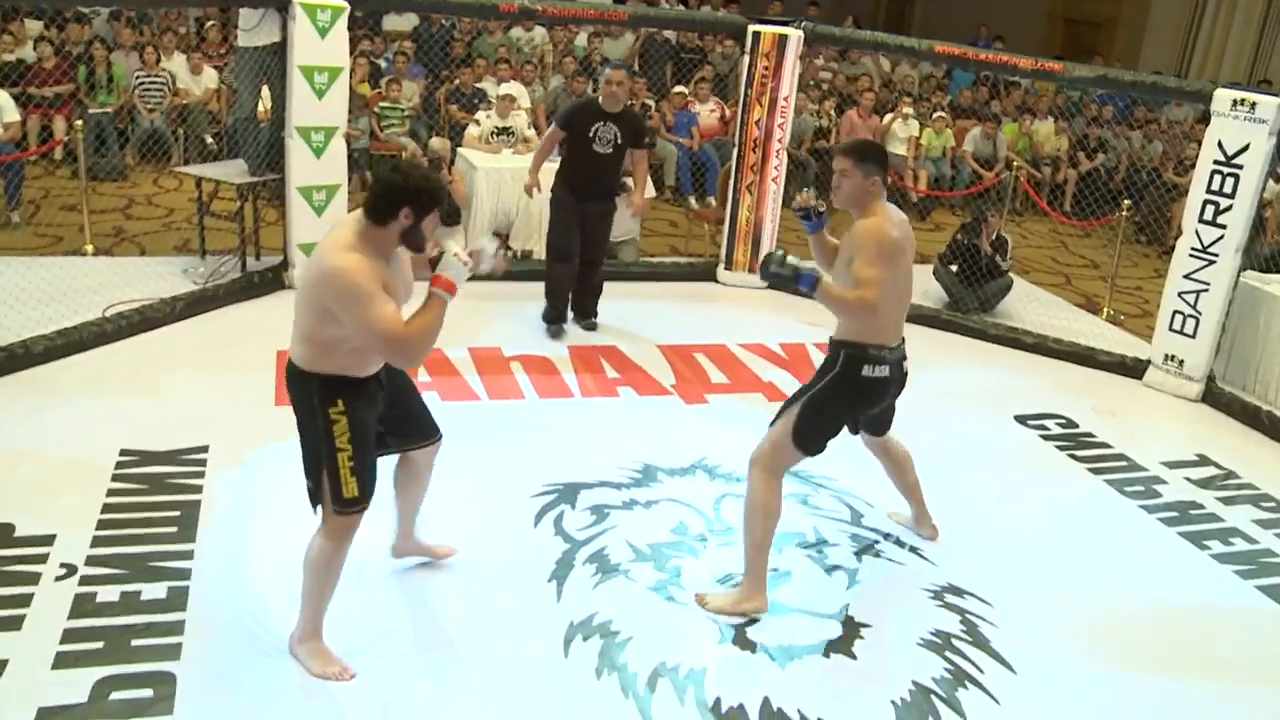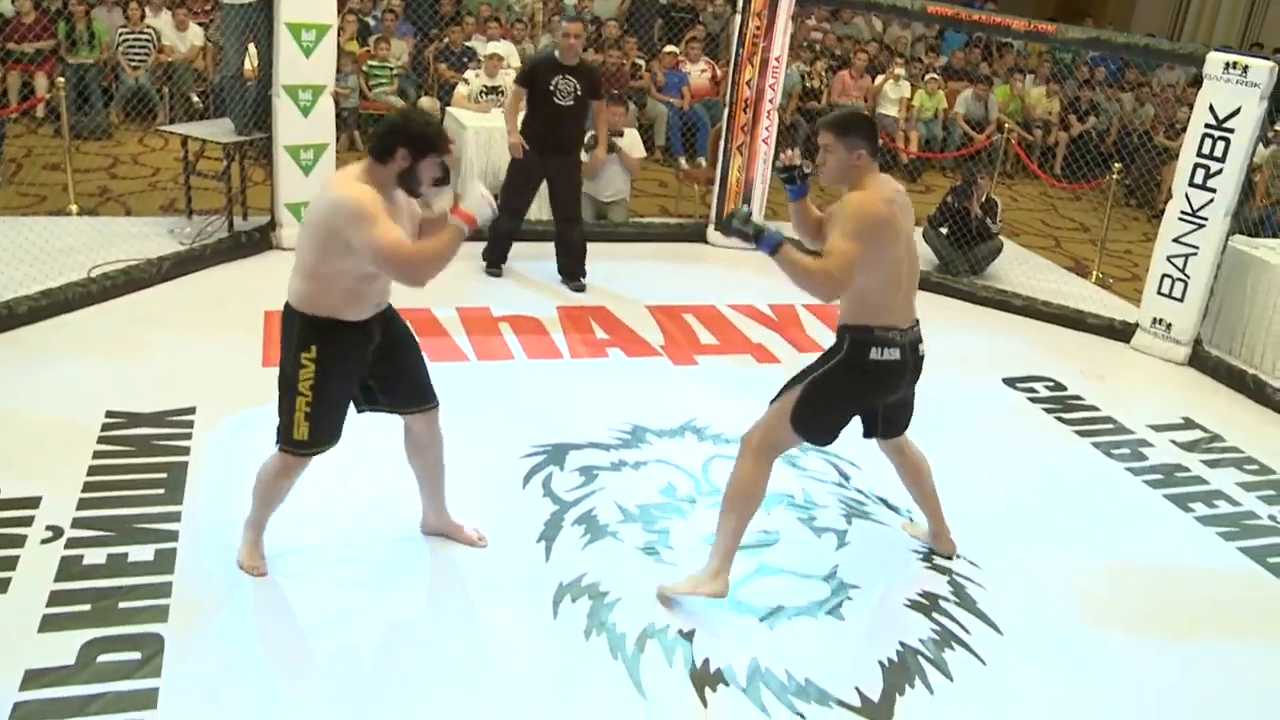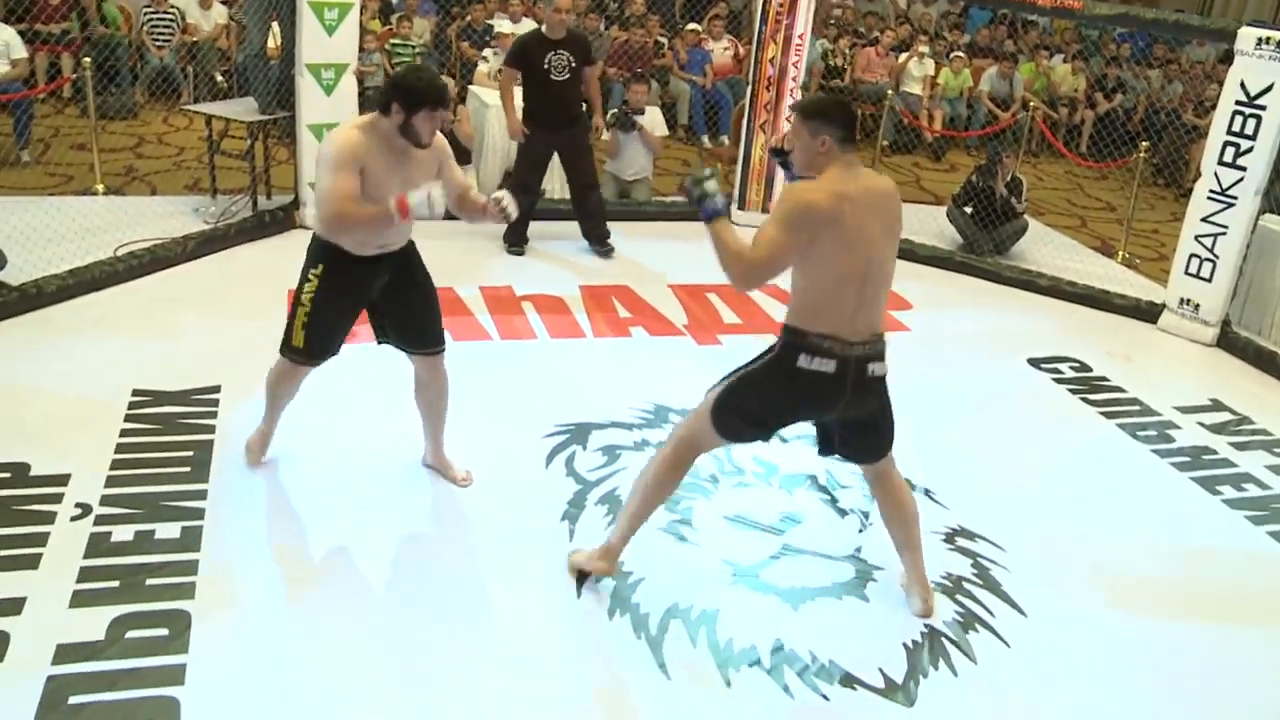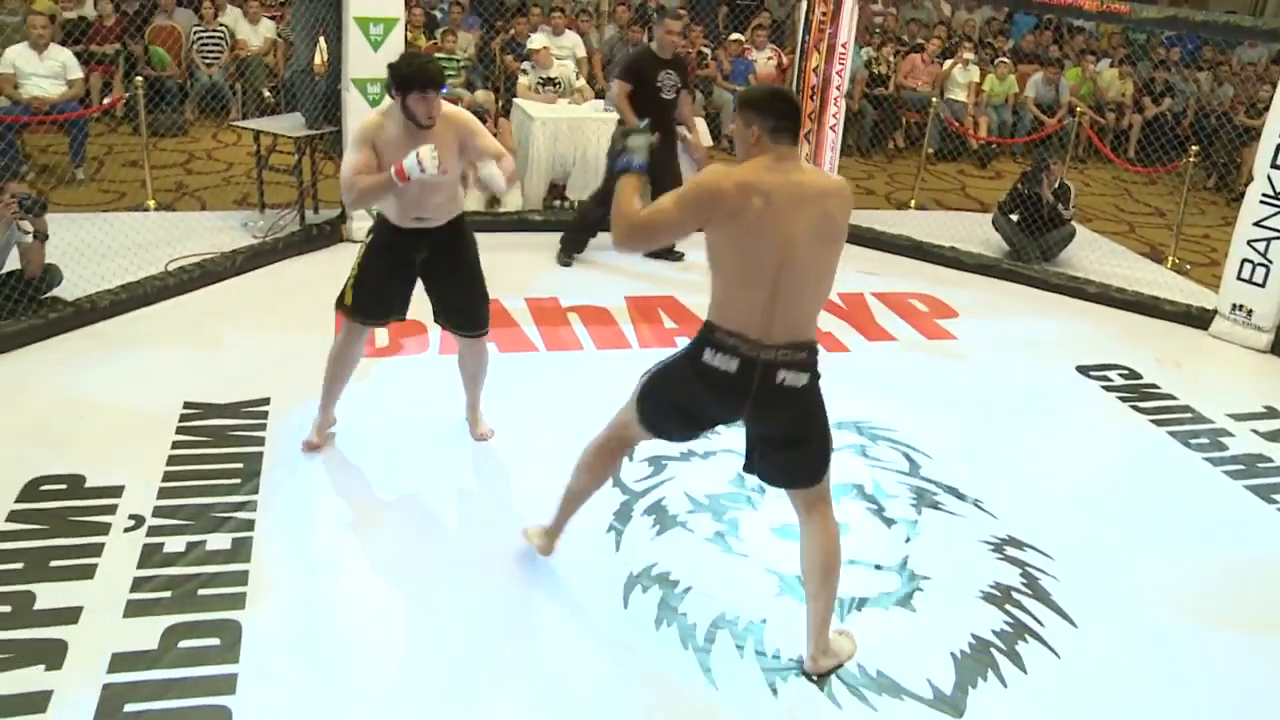
dt=0.5s
person 1, frame 1
left shoulder: (873, 228)
right shoulder: (886, 218)
left elbow: (865, 308)
right elbow: (839, 262)
left wrist: (806, 280)
right wrist: (814, 227)
left hip: (855, 366)
right hip: (886, 363)
left knee: (766, 461)
right knee: (877, 439)
left ankle: (751, 591)
right ankle: (922, 518)
person 1, frame 2
left shoulder: (863, 205)
right shoulder: (890, 190)
left elbow: (828, 285)
right elbow: (822, 237)
left wrist: (769, 241)
right wrist: (799, 191)
left hip: (863, 354)
right hip: (903, 350)
left knee: (758, 444)
right knee: (895, 442)
left ankle: (713, 576)
right ankle: (939, 533)
person 1, frame 3
left shoulder: (810, 198)
right shoulder: (886, 192)
left elbow: (748, 274)
left wrist: (712, 211)
right wrist: (798, 175)
left hip: (804, 363)
right hip: (866, 366)
left knee: (682, 443)
right knee: (883, 472)
left ankle: (607, 554)
right ankle: (919, 588)
person 1, frame 4
left shoulder: (719, 184)
right shoulder: (836, 194)
left elbow: (630, 235)
left wrist: (628, 169)
left hip: (714, 363)
right hip: (790, 376)
left knee: (617, 433)
right knee: (815, 508)
left ankle: (550, 532)
right ankle: (821, 646)
person 2, frame 1
left shoulder: (384, 236)
right shoulder: (346, 268)
left elbow: (410, 269)
right elbow: (408, 352)
left wrist: (451, 267)
right wrist: (444, 287)
left hip: (371, 370)
right hip: (328, 388)
left knee: (423, 444)
right knee: (343, 518)
left ankle: (406, 538)
right ankle: (307, 635)
person 2, frame 2
left shoulder: (387, 179)
right shoulder: (350, 200)
left elbow: (415, 226)
right elbow: (414, 269)
left wrist: (446, 215)
right wrist: (466, 218)
left hip: (374, 318)
right hip: (319, 331)
left knee: (424, 415)
right knee: (297, 454)
left ankle: (436, 515)
right ankle: (253, 531)
person 2, frame 3
left shoulder: (432, 143)
right shoulder: (346, 144)
left elbow: (461, 200)
right elbow: (333, 221)
left wrist: (488, 207)
right wrist: (405, 207)
left hip: (398, 259)
right hip: (337, 260)
left knee: (431, 360)
right knee: (296, 363)
left ankle: (435, 452)
right ankle: (266, 428)
person 2, frame 4
left shoulder: (459, 121)
right shoulder: (372, 129)
left elbow: (504, 161)
right elbow: (352, 197)
left wrist: (499, 175)
right wrist: (402, 172)
left hip: (449, 235)
right hip: (392, 235)
left knee: (472, 334)
right knee: (354, 325)
left ankle: (473, 409)
right ankle: (326, 417)
person 3, frame 1
left shoulder: (634, 122)
right shoulder: (579, 110)
left elbow: (640, 160)
right elbow: (551, 139)
left wrist: (639, 192)
right wrist: (533, 173)
left hip: (603, 200)
right hip: (567, 193)
left knee: (593, 258)
right knee: (563, 253)
left ankle: (585, 312)
right ankle: (555, 315)
person 3, frame 2
left shoulder: (591, 74)
right shoulder: (537, 66)
left elbow: (599, 111)
right elbow: (516, 98)
left wrist: (602, 144)
right wrist: (513, 131)
left hip: (568, 155)
right hip: (531, 150)
left knee: (570, 215)
right knee: (512, 205)
left ankle: (572, 272)
right ankle: (494, 258)
person 3, frame 3
left shoulder: (580, 43)
right shoulder: (526, 44)
left elbow: (590, 77)
right elbow: (507, 79)
left wrist: (597, 113)
right wrist: (512, 118)
left hip: (574, 125)
right hip: (536, 127)
left knee: (586, 181)
right knee: (525, 183)
left ankle: (597, 237)
right ankle: (515, 237)
person 3, frame 4
left shoulder: (682, 64)
right shoulder: (638, 60)
left elbow: (683, 100)
right elbow: (617, 94)
left wrist: (693, 133)
right wrist: (636, 128)
left hip: (663, 140)
left knee: (669, 192)
right knee: (609, 194)
left ankle: (659, 244)
right ankle: (572, 243)
